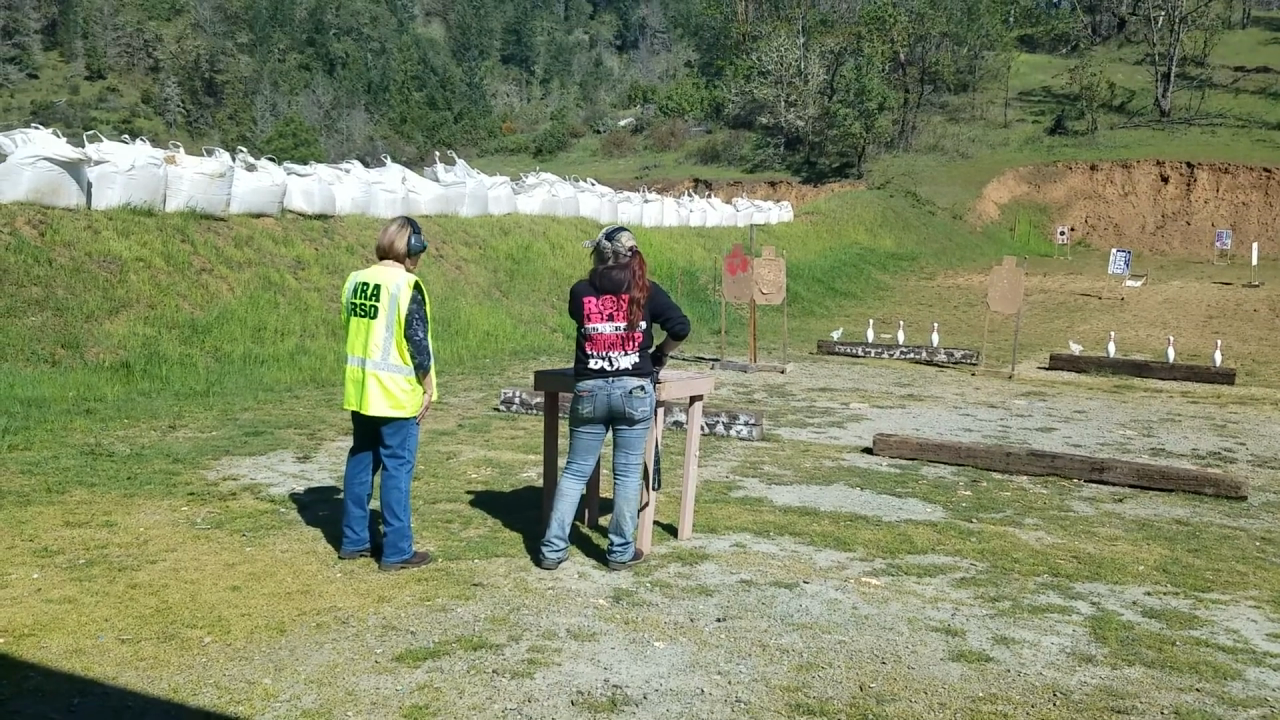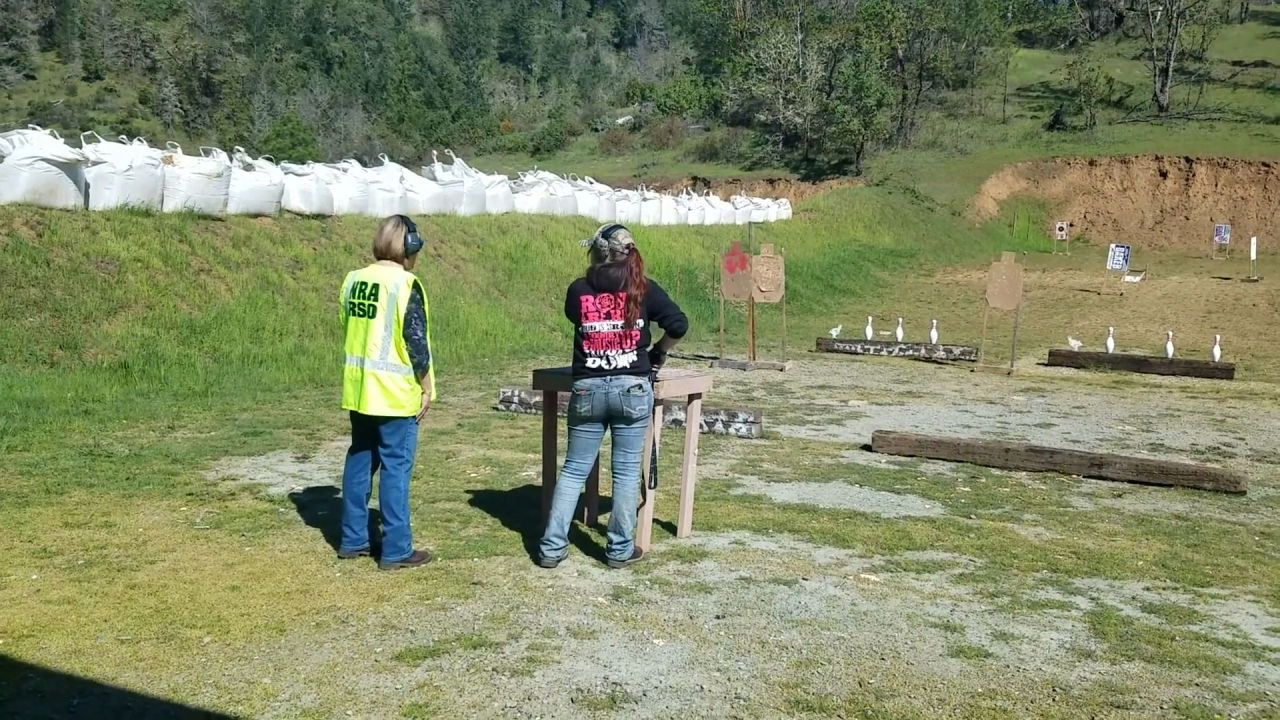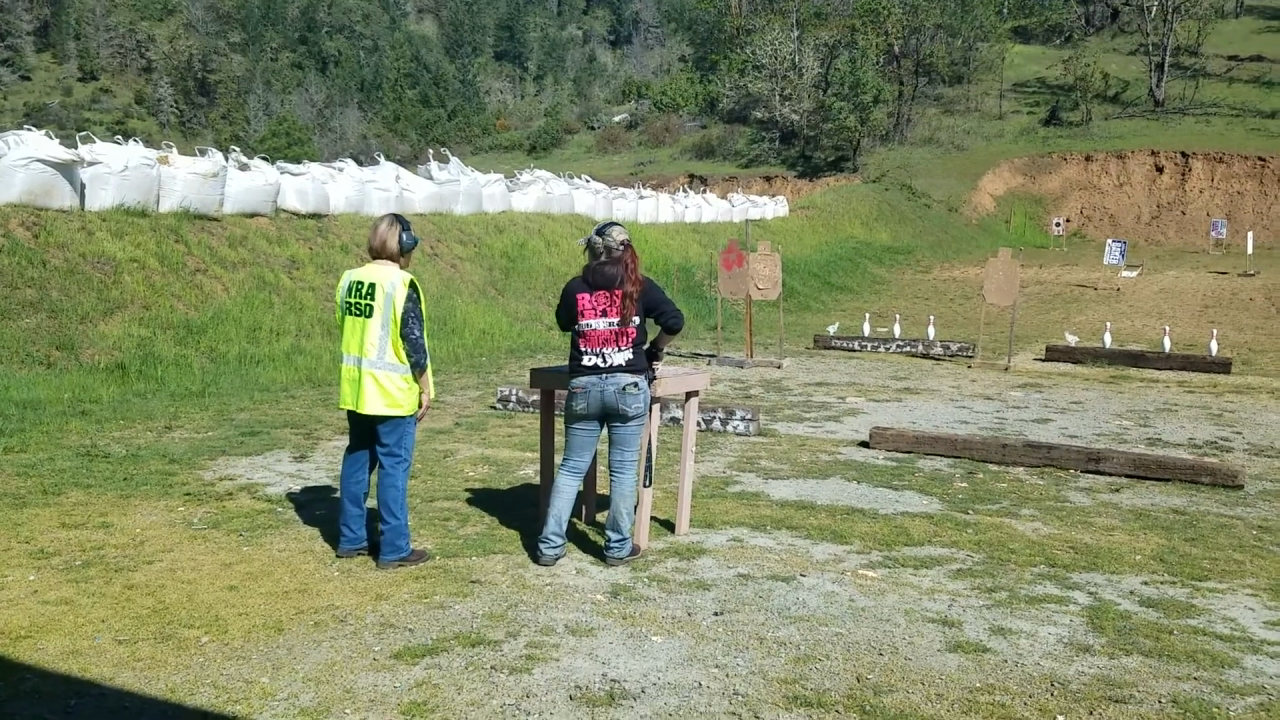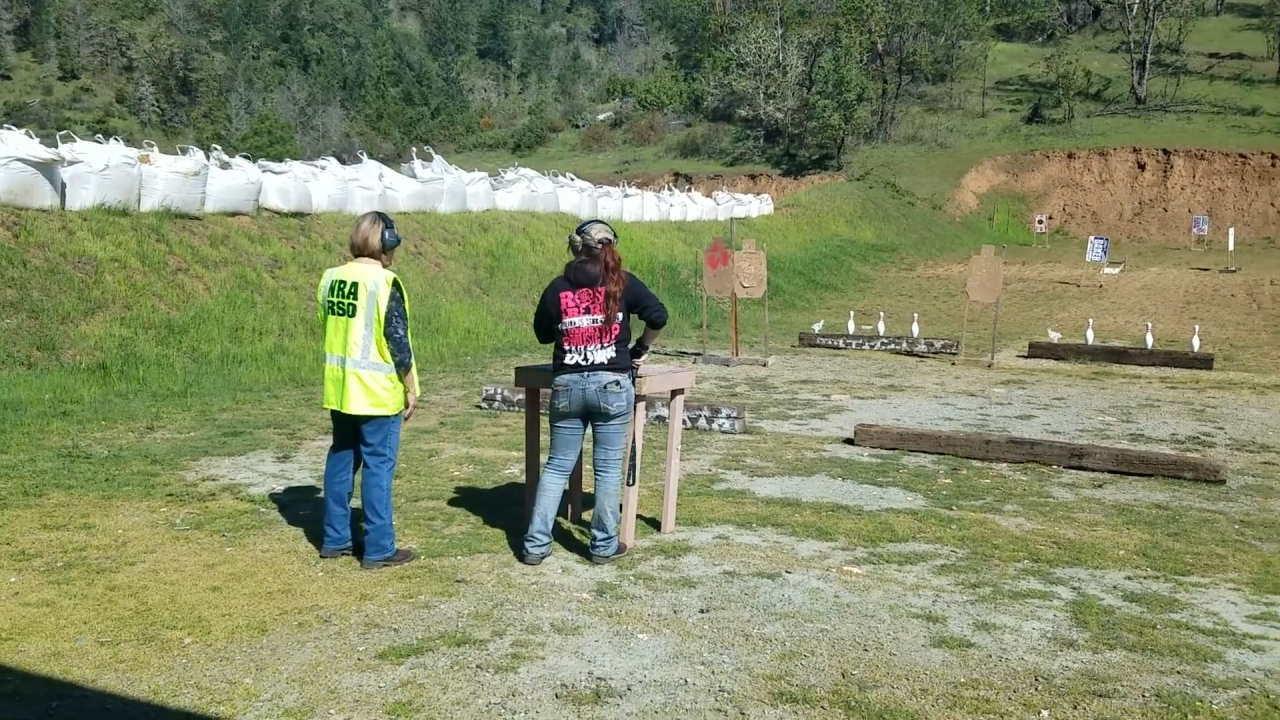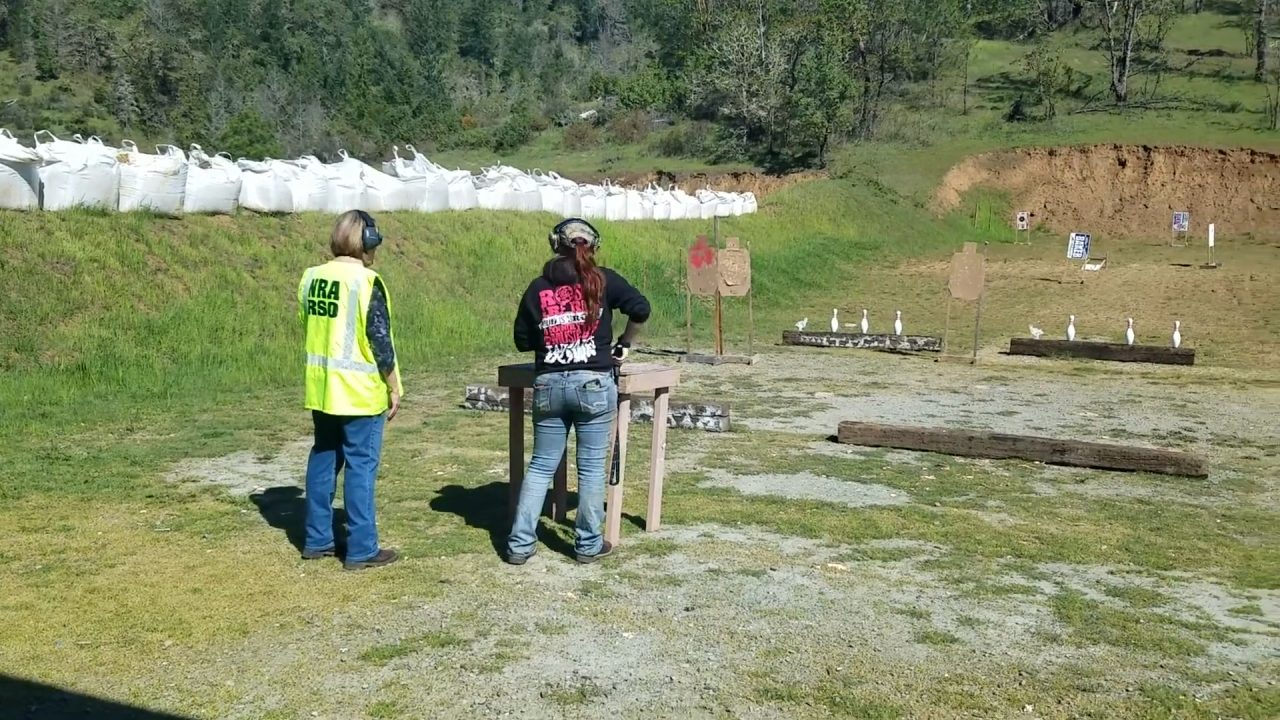
dt=0.1s
person 1, frame 1
left shoulder: (355, 281)
right shoulder: (407, 285)
right elbow: (418, 343)
right wrist: (428, 389)
left hip: (361, 390)
right hip: (397, 393)
left knee: (360, 461)
right knee: (397, 468)
left ankle: (353, 540)
right ankle: (397, 551)
person 1, frame 2
left shoulder: (353, 280)
right shoulder: (406, 285)
right elbow: (416, 343)
right wrist: (427, 388)
left hip: (360, 389)
right hip: (395, 393)
left knee: (359, 460)
right knee: (395, 467)
left ankle: (353, 539)
right ankle: (396, 550)
person 1, frame 3
left shoulder: (349, 280)
right shoulder: (402, 284)
right elbow: (414, 342)
right wrist: (425, 388)
left hip: (356, 390)
right hip: (393, 393)
left knee: (357, 459)
right knee: (393, 467)
left ankle: (350, 538)
right ankle: (394, 549)
person 1, frame 4
left shoulder: (331, 279)
right shoulder: (384, 282)
right elbow: (398, 342)
right wrist: (410, 388)
left hip: (340, 389)
right hip: (377, 392)
left knee: (341, 459)
right knee: (378, 466)
left ankle: (335, 538)
right ankle: (379, 548)
person 1, frame 5
left shoulder: (311, 278)
right shoulder: (366, 281)
left elbow: (310, 329)
right elbow: (380, 341)
right wrist: (393, 388)
left hip: (322, 388)
right hip: (359, 392)
left knee: (323, 460)
right knee: (360, 466)
left ankle: (317, 539)
right ankle: (361, 549)
person 2, frame 1
left shoulder: (581, 291)
right shoulder: (646, 291)
right elbow: (680, 327)
right wrist: (659, 354)
left hip: (590, 391)
right hip: (635, 390)
left knee: (575, 470)
right knee: (628, 473)
left ankle: (552, 548)
right ankle: (621, 551)
person 2, frame 2
left shoulder: (578, 290)
right shoulder: (643, 289)
right elbow: (678, 325)
right wrist: (657, 353)
left hip: (587, 390)
right hip: (632, 389)
left knee: (574, 469)
right knee: (626, 471)
left ankle: (552, 547)
right ankle: (620, 549)
person 2, frame 3
left shoulder: (575, 288)
right shoulder: (639, 285)
left elbow: (564, 323)
right elbow: (674, 321)
right wrist: (655, 350)
left hip: (583, 387)
right hip: (628, 387)
left knee: (571, 467)
right knee: (623, 469)
left ankle: (550, 545)
right ankle: (618, 547)
person 2, frame 4
left shoulder: (557, 287)
right shoulder: (622, 283)
left elbow: (542, 333)
right elbow: (658, 316)
right wrist: (640, 347)
left hip: (567, 386)
right hip: (612, 385)
left knee: (557, 466)
right knee: (608, 468)
left ankle: (536, 544)
right ankle: (604, 545)
person 2, frame 5
left shoulder: (537, 288)
right shoulder: (603, 279)
left elbow: (522, 339)
right elbow: (641, 308)
right wrist: (623, 343)
left hip: (549, 385)
right hip: (594, 384)
left knee: (541, 465)
right knee: (592, 466)
left ankle: (519, 543)
right ankle: (589, 544)
